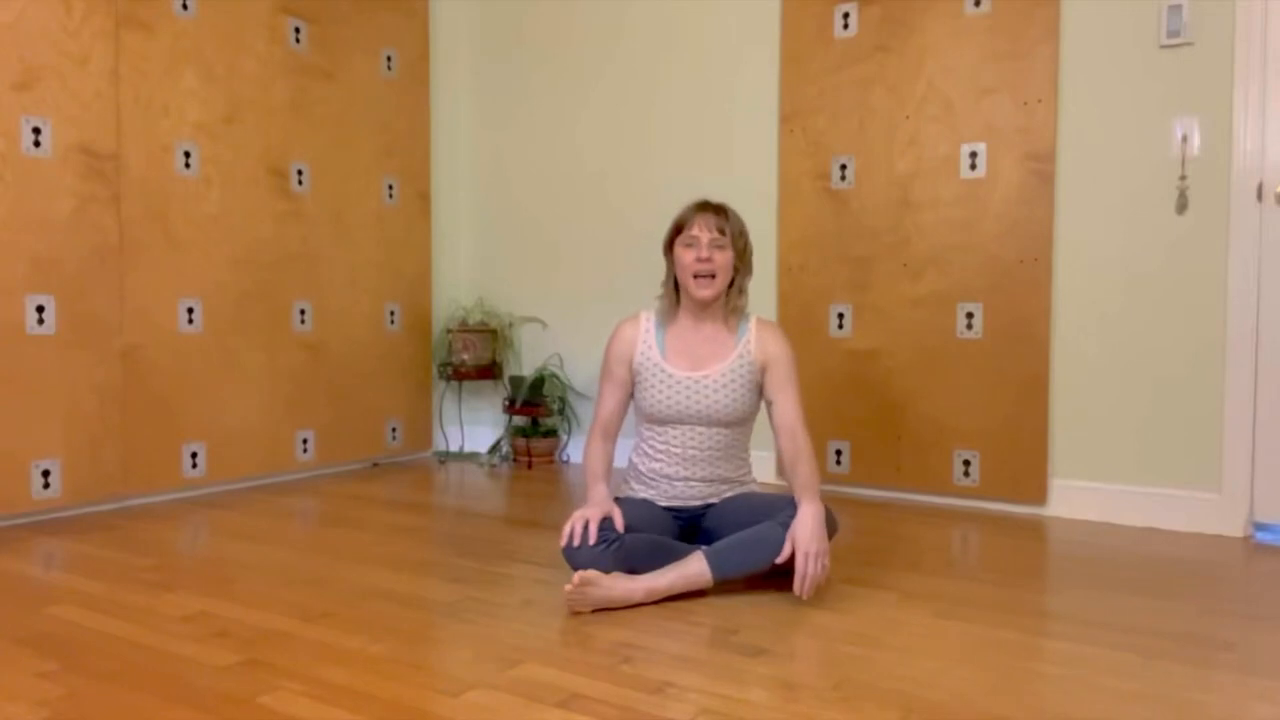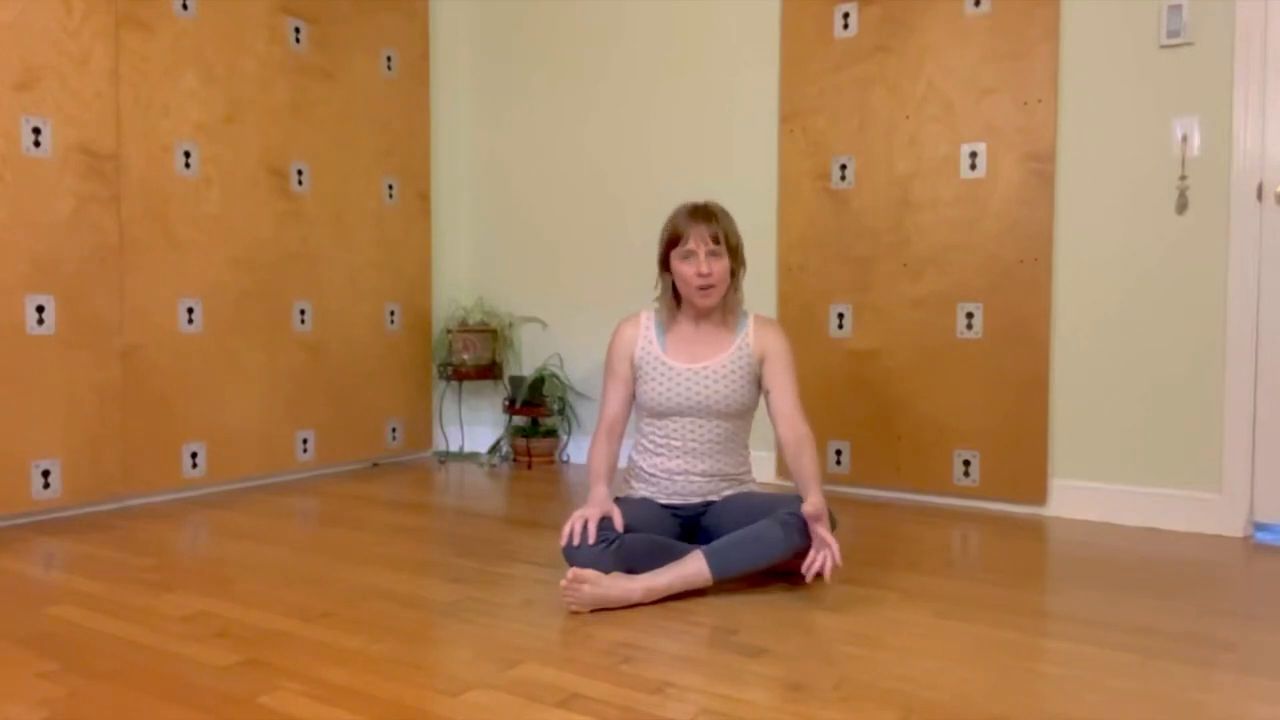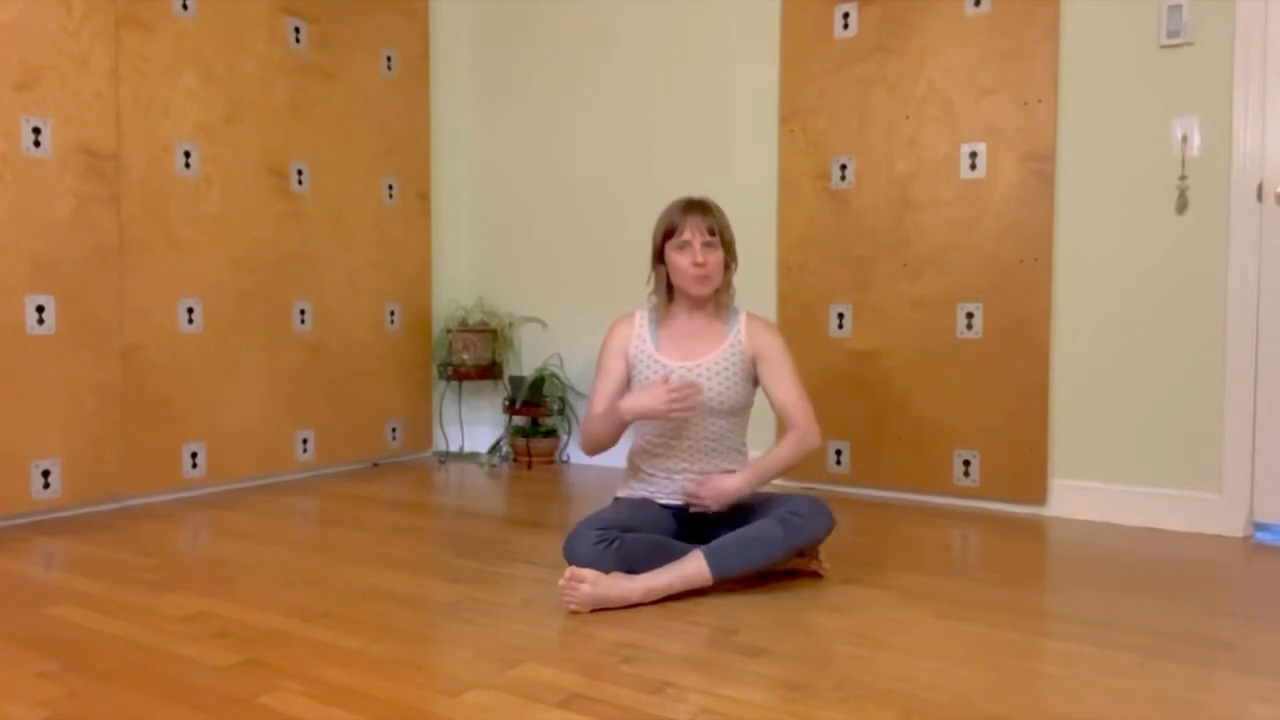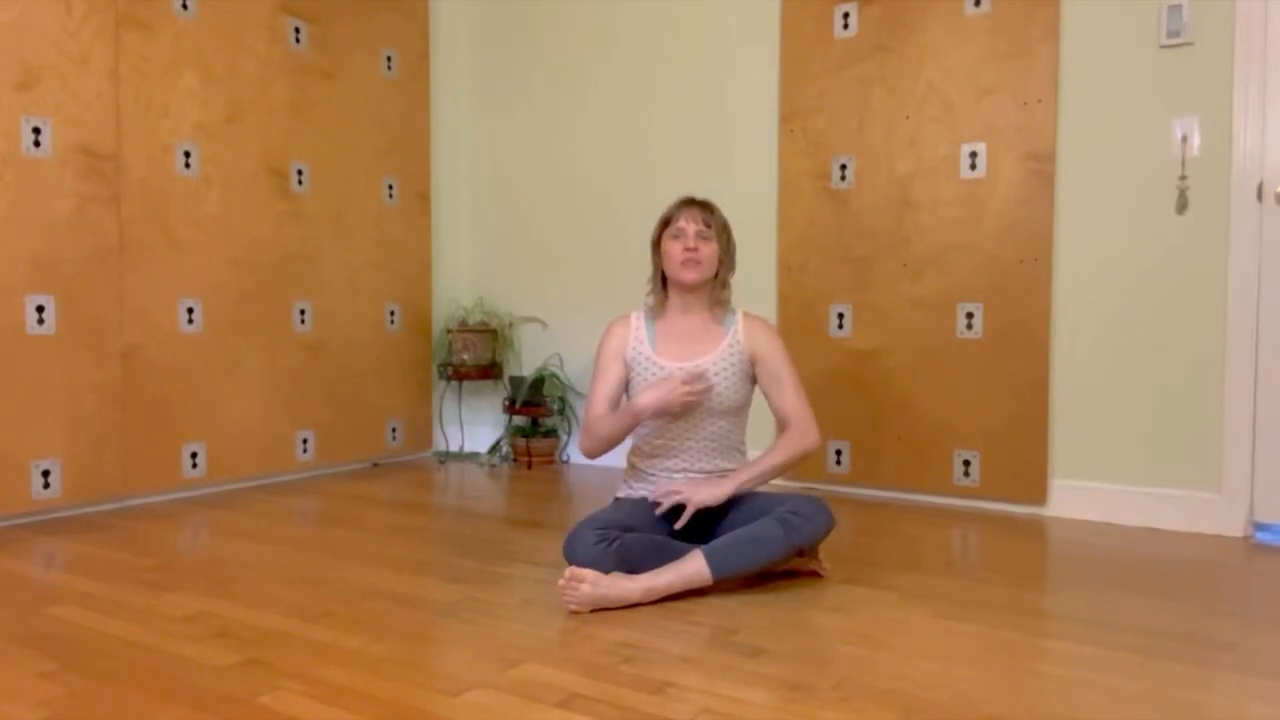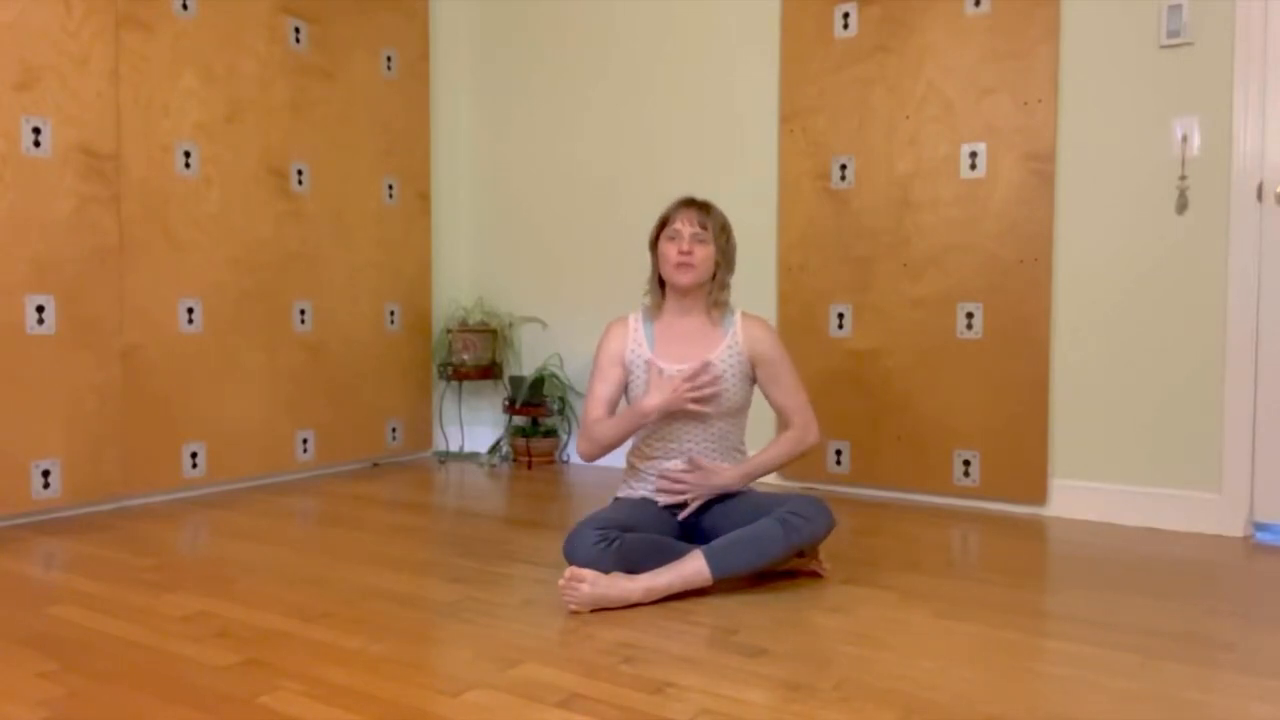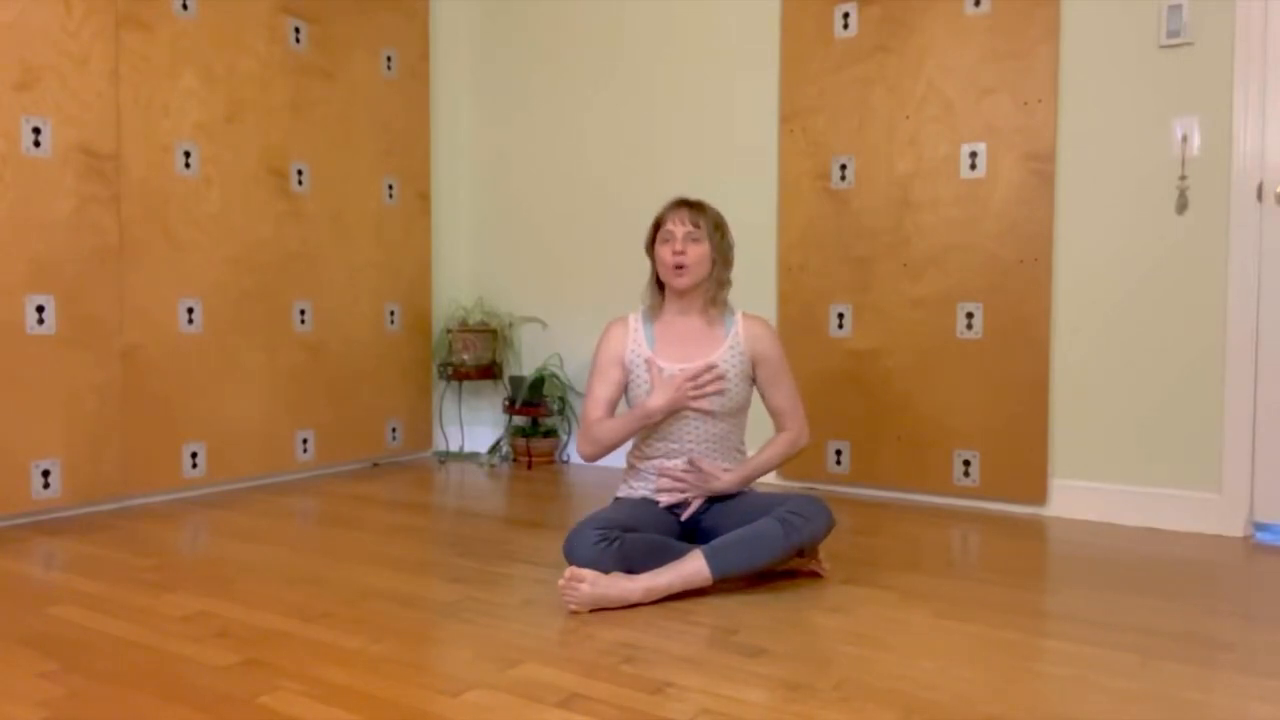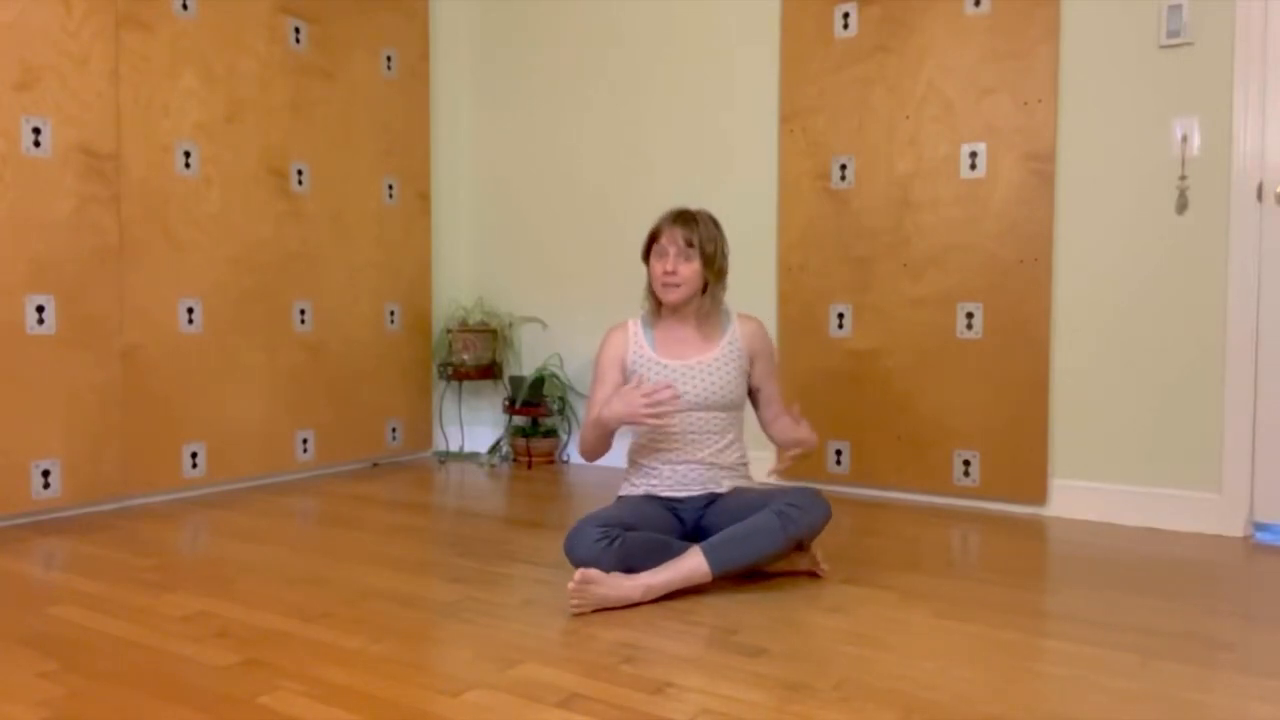
dt=0.7s
person 1, frame 1
left shoulder: (765, 341)
right shoulder: (632, 335)
left elbow: (792, 436)
right elbow: (602, 432)
left wrist: (809, 507)
right wrist: (597, 493)
left hip: (728, 505)
right hip: (650, 504)
left knee: (820, 520)
right knee: (583, 547)
left ankle: (638, 587)
right ankle: (745, 563)
person 1, frame 2
left shoulder: (764, 338)
right shoulder: (633, 334)
left elbow: (793, 429)
right elbow: (609, 430)
left wrist: (814, 498)
right wrist: (598, 492)
left hip: (727, 503)
right hip: (651, 503)
left knee: (807, 523)
right knee: (582, 545)
left ankle: (635, 588)
right ankle: (757, 560)
person 1, frame 3
left shoulder: (755, 335)
right shoulder: (627, 333)
left elbow: (806, 433)
right elbow: (590, 441)
left wrist: (744, 481)
right wrist: (626, 409)
left hip: (725, 505)
right hip: (649, 503)
left knee: (814, 516)
right knee: (583, 547)
left ankle: (636, 587)
right ankle: (765, 557)
person 1, frame 4
left shoulder: (752, 334)
right shoulder: (624, 333)
left elbow: (804, 433)
right elbow: (590, 442)
left wrist: (725, 487)
right wrist: (643, 406)
left hip: (723, 504)
right hip: (649, 502)
left knee: (814, 515)
right knee: (583, 546)
left ankle: (636, 587)
right ankle: (765, 557)
person 1, frame 5
left shoulder: (752, 335)
right shoulder: (622, 335)
left elbow: (804, 430)
right elbow: (588, 445)
left wrist: (730, 478)
right wrist: (650, 408)
left hip: (724, 500)
right hip: (649, 501)
left knee: (814, 515)
right knee: (583, 545)
left ankle: (636, 588)
right ankle: (763, 558)
person 1, frame 6
left shoulder: (753, 335)
right shoulder: (622, 335)
left elbow: (794, 431)
right elbow: (589, 444)
left wrist: (732, 480)
right wrist: (656, 406)
left hip: (724, 502)
right hip: (649, 502)
left knee: (813, 515)
right knee: (583, 546)
left ankle: (636, 587)
right ankle: (764, 558)
person 1, frame 7
left shoulder: (747, 334)
right shoulder: (623, 339)
left elbow: (774, 417)
right elbow: (588, 450)
left wrist: (799, 438)
right wrist: (609, 418)
left hip: (724, 500)
right hip: (651, 501)
left knee: (810, 507)
right knee: (584, 544)
left ankle: (637, 586)
right ankle: (763, 557)
